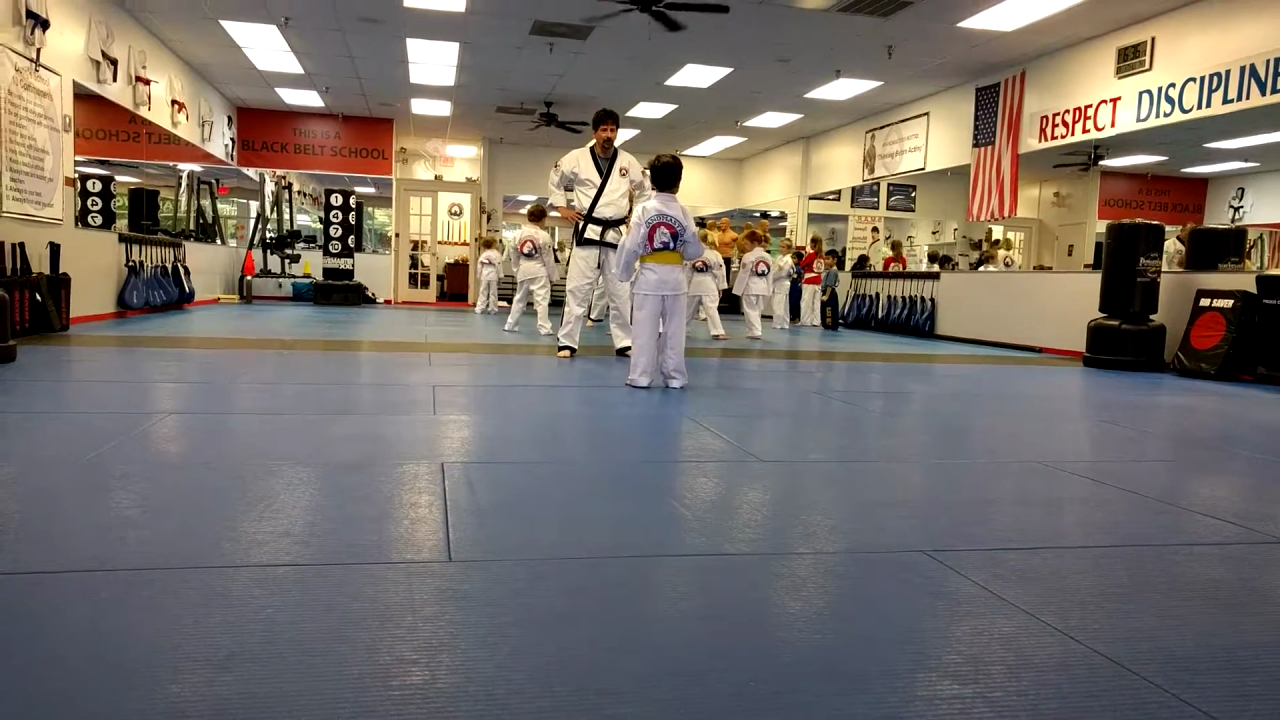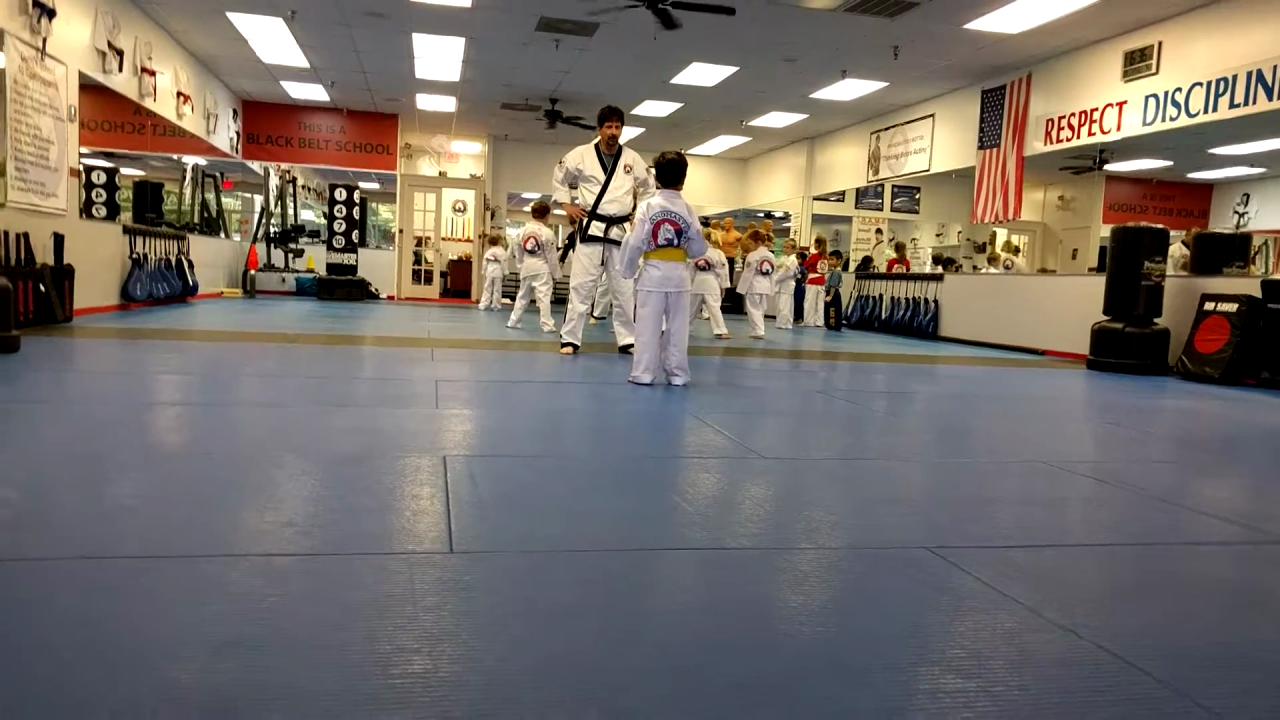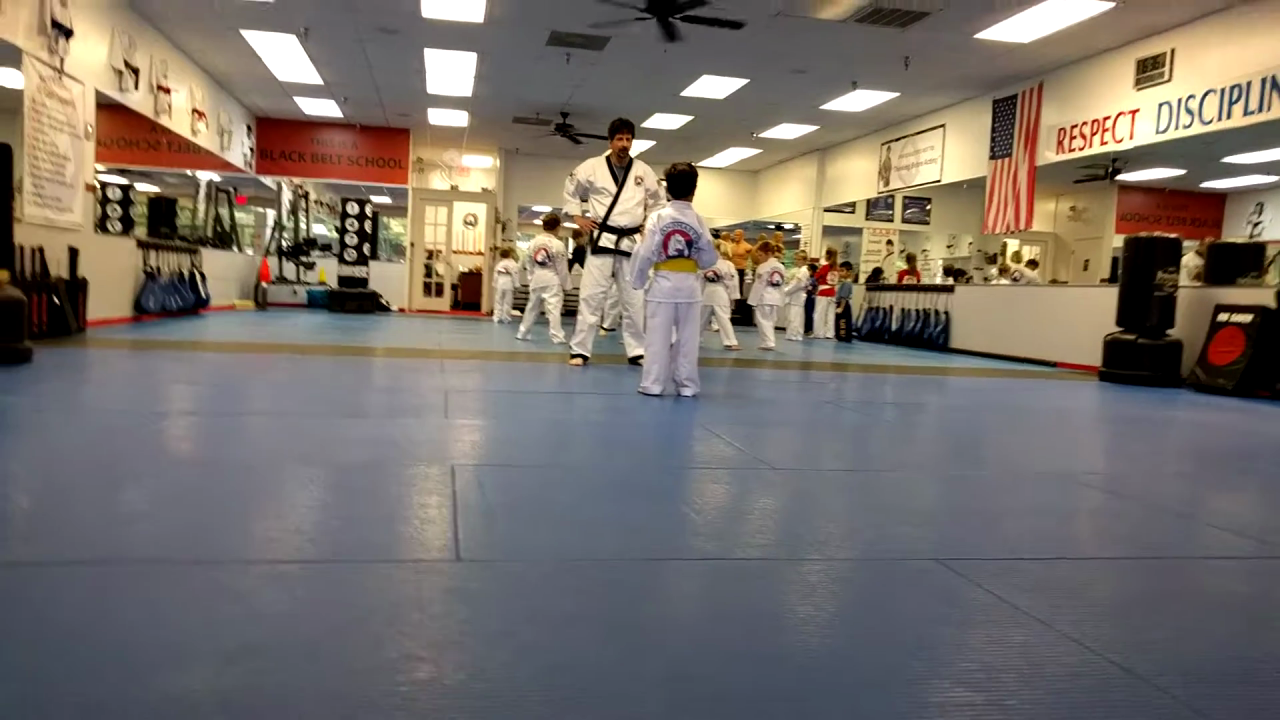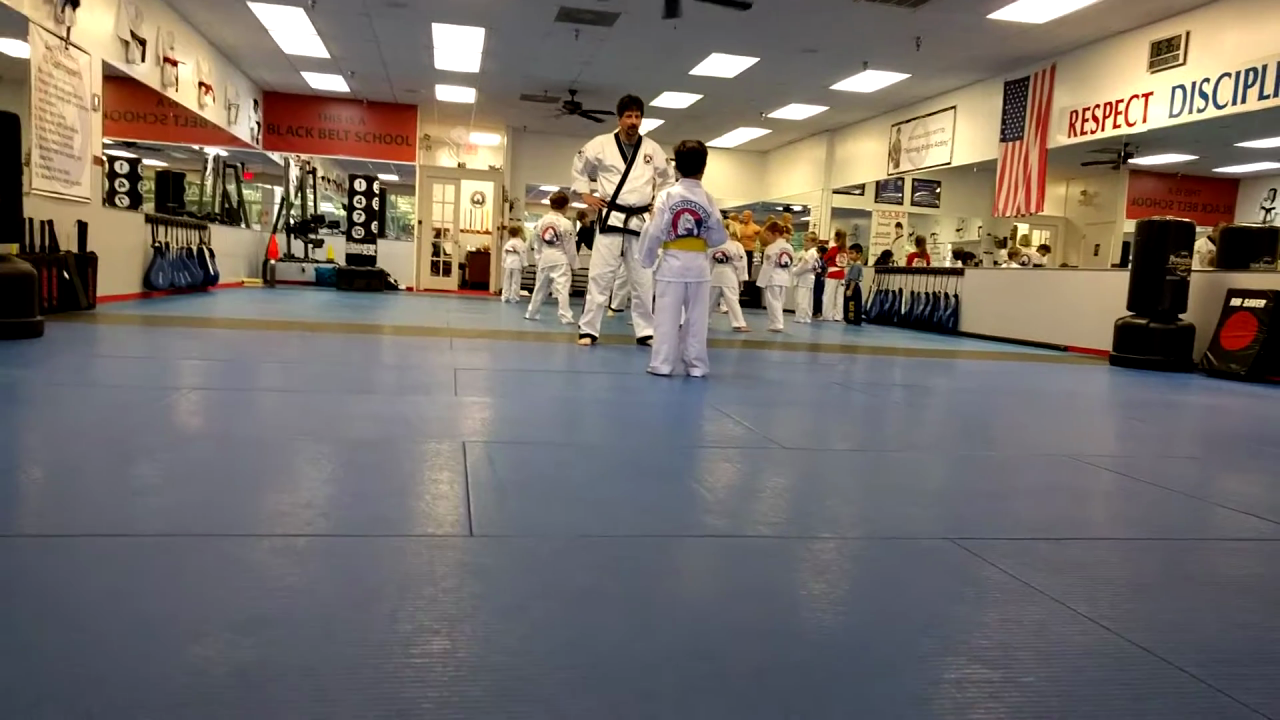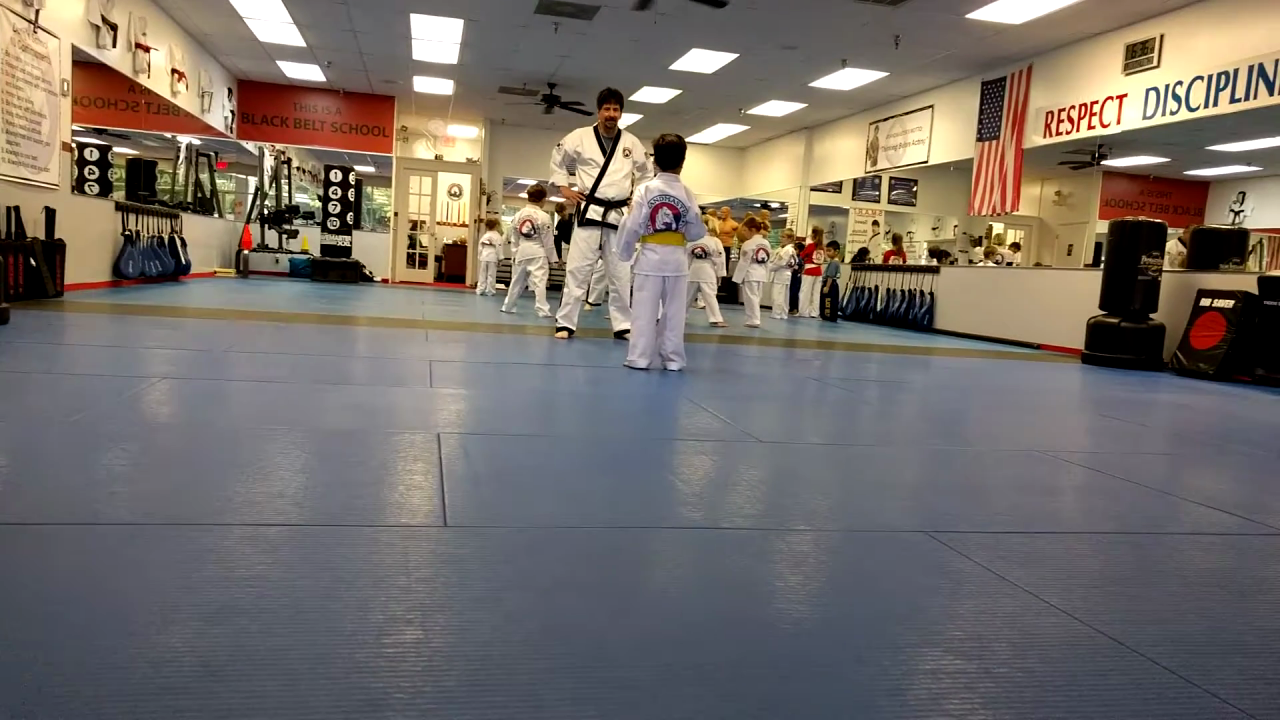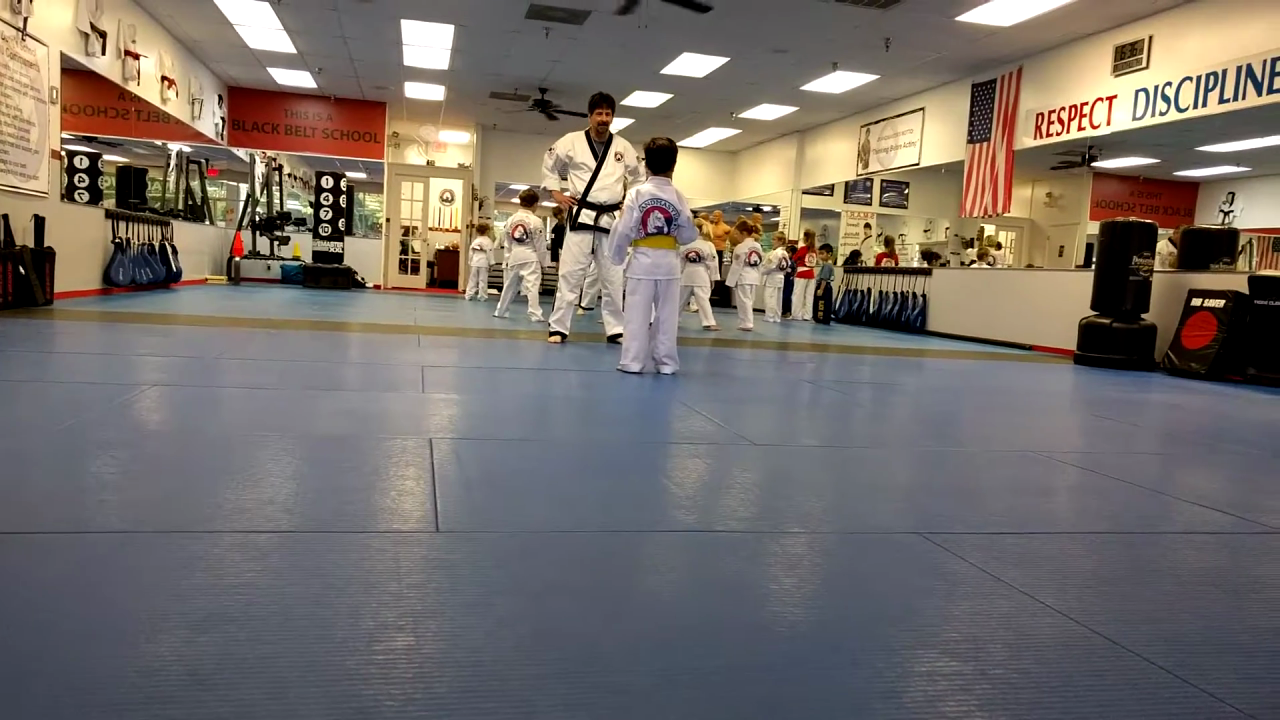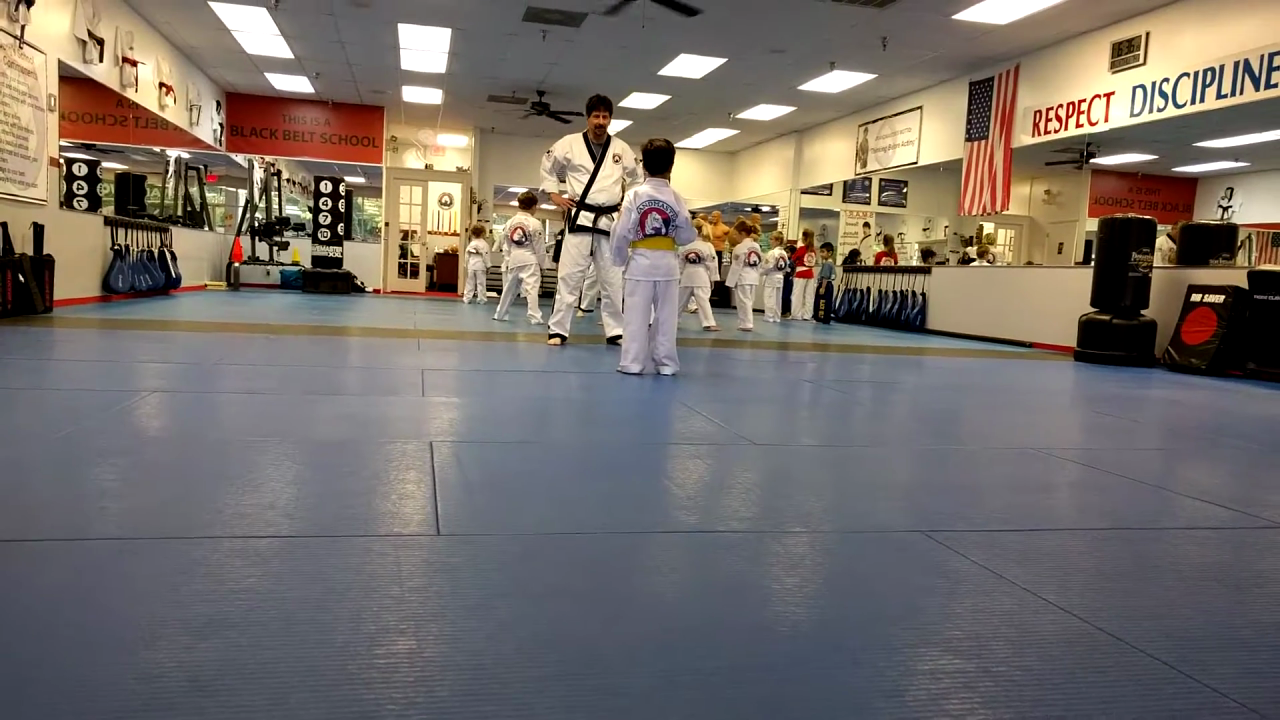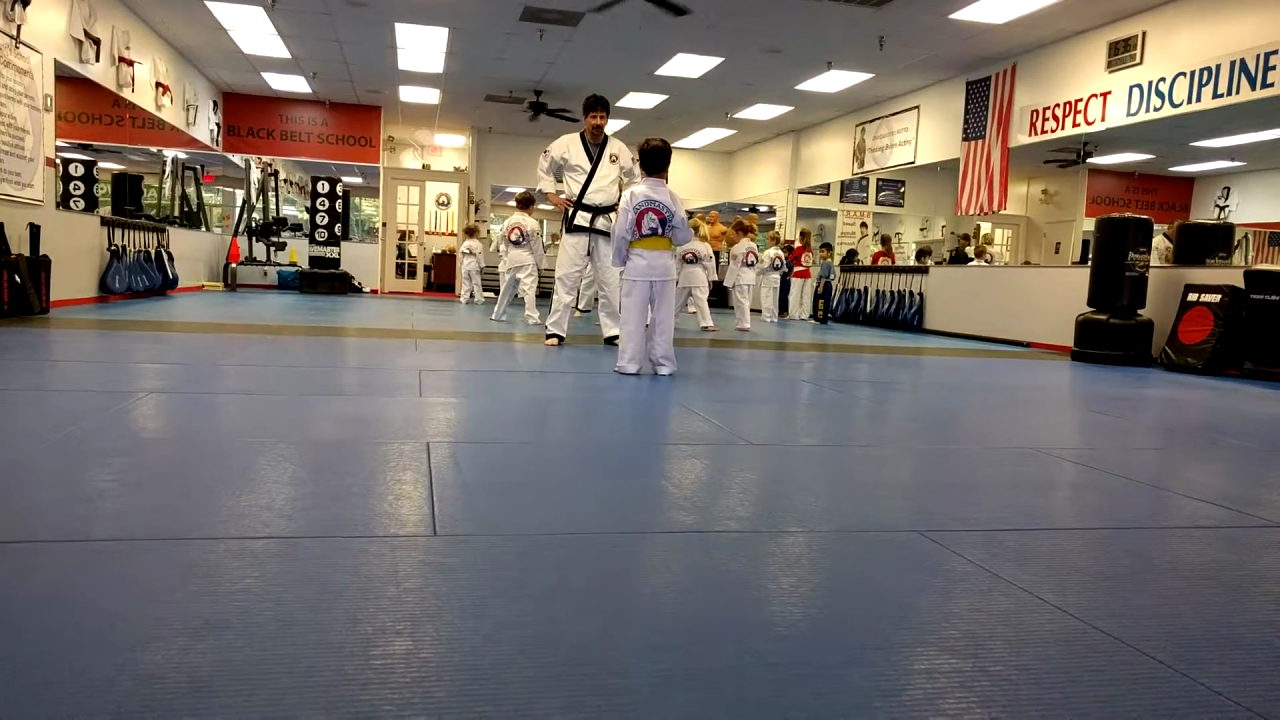
dt=0.2s
person 1, frame 1
left shoulder: (628, 162)
right shoulder: (577, 158)
left elbow: (644, 191)
right elbow: (555, 181)
right wrist: (563, 208)
left hip: (618, 233)
right hip: (588, 232)
left knee: (620, 292)
right knee: (578, 289)
left ankle: (624, 342)
right ankle: (567, 342)
person 1, frame 2
left shoulder: (633, 159)
right shoulder: (581, 155)
left elbow: (648, 188)
right elbow: (559, 178)
right wrist: (567, 205)
left hip: (622, 230)
right hip: (592, 228)
left knee: (624, 289)
right knee: (581, 285)
left ankle: (627, 340)
right ankle: (570, 339)
person 1, frame 3
left shoulder: (643, 171)
right shoulder: (592, 167)
left elbow: (659, 200)
right elbow: (571, 190)
right wrist: (578, 217)
left hip: (632, 242)
right hip: (603, 240)
left knee: (634, 300)
right knee: (591, 297)
left ankle: (637, 351)
right ankle: (580, 349)
person 1, frame 4
left shoulder: (652, 149)
right shoulder: (601, 144)
left elbow: (667, 179)
right elbow: (579, 168)
right wrist: (586, 195)
left hip: (641, 220)
right hip: (611, 219)
left knee: (643, 280)
right knee: (600, 276)
left ankle: (645, 331)
right ankle: (588, 330)
person 1, frame 5
left shoulder: (632, 143)
right shoulder: (580, 137)
left elbow: (646, 173)
right elbow: (558, 160)
right wrist: (564, 188)
left hip: (619, 215)
right hip: (590, 212)
left knee: (620, 274)
right knee: (577, 270)
left ankle: (622, 325)
right ankle: (565, 323)
person 1, frame 6
left shoulder: (623, 147)
right shoulder: (572, 142)
left elbow: (638, 177)
right elbow: (549, 165)
right wrist: (556, 192)
left hip: (612, 219)
right hip: (582, 216)
left knee: (613, 278)
right knee: (570, 274)
left ankle: (615, 329)
right ankle: (558, 328)
person 1, frame 7
left shoulder: (621, 149)
right shoulder: (569, 144)
left elbow: (636, 178)
right elbow: (548, 168)
right wrist: (555, 194)
left hip: (610, 220)
right hip: (580, 218)
left knee: (613, 280)
right knee: (569, 276)
left ankle: (615, 331)
right ankle: (558, 330)
person 1, frame 8
left shoulder: (618, 148)
right shoulder: (566, 143)
left elbow: (633, 178)
right elbow: (545, 167)
right wrist: (552, 194)
left hip: (607, 221)
right hip: (577, 219)
left knee: (610, 280)
right knee: (567, 276)
left ankle: (613, 331)
right ankle: (555, 330)
person 2, frame 1
left shoulder: (643, 210)
right shoulder: (683, 213)
left elbow: (631, 247)
right elbow: (695, 251)
left wrist: (623, 274)
left hip: (649, 277)
right hip: (675, 278)
left knee: (646, 330)
right knee: (674, 330)
left ankle: (641, 375)
right ankle: (674, 376)
person 2, frame 2
left shoulder: (647, 207)
right shoulder: (687, 210)
left elbow: (635, 243)
right elbow: (698, 249)
left wrist: (627, 271)
left hip: (653, 273)
right hip: (679, 275)
left knee: (648, 326)
right knee: (677, 327)
left ankle: (644, 372)
right ankle: (677, 373)
person 2, frame 3
left shoulder: (657, 218)
right shoulder: (698, 221)
left elbow: (645, 254)
right elbow: (709, 259)
left wrist: (637, 281)
left hip: (663, 284)
right hip: (689, 285)
left knee: (658, 337)
right knee: (687, 338)
left ankle: (653, 383)
right ankle: (687, 384)
person 2, frame 4
left shoulder: (667, 195)
right shoulder: (708, 199)
left elbow: (654, 232)
right elbow: (718, 238)
left wrist: (646, 260)
left hip: (672, 263)
right hip: (698, 265)
left knee: (667, 316)
right knee: (696, 318)
left ankle: (662, 363)
right ankle: (696, 365)
person 2, frame 5
left shoulder: (645, 189)
right shoulder: (686, 194)
left elbow: (632, 226)
right elbow: (697, 232)
left wrist: (624, 253)
left hip: (650, 257)
right hip: (676, 259)
left knee: (645, 310)
right knee: (674, 312)
left ankle: (640, 357)
right ankle: (673, 358)
person 2, frame 6
left shoulder: (636, 193)
right shoulder: (678, 197)
left elbow: (624, 231)
right elbow: (689, 235)
left wrist: (616, 257)
left hip: (642, 261)
right hip: (669, 263)
left knee: (638, 314)
right knee: (666, 315)
left ankle: (633, 360)
right ankle: (666, 362)
person 2, frame 7
left shoulder: (634, 195)
right shoulder: (676, 198)
left elbow: (622, 233)
right elbow: (687, 236)
left wrist: (619, 259)
left hip: (641, 262)
right hip: (667, 264)
left knee: (637, 315)
right knee: (666, 316)
left ankle: (632, 362)
right ankle: (666, 363)
person 2, frame 8
left shoulder: (631, 195)
right shoulder: (672, 198)
left elbow: (621, 233)
right elbow: (683, 237)
left wrist: (619, 261)
left hip: (637, 263)
right hip: (664, 264)
left knee: (633, 316)
right knee: (663, 316)
left ankle: (629, 362)
right ankle: (663, 363)
